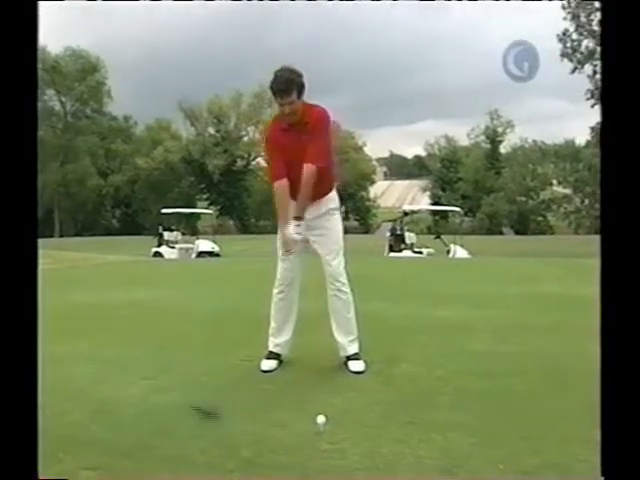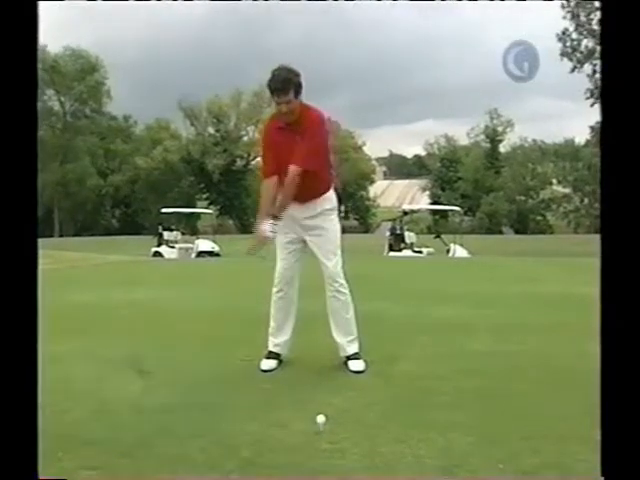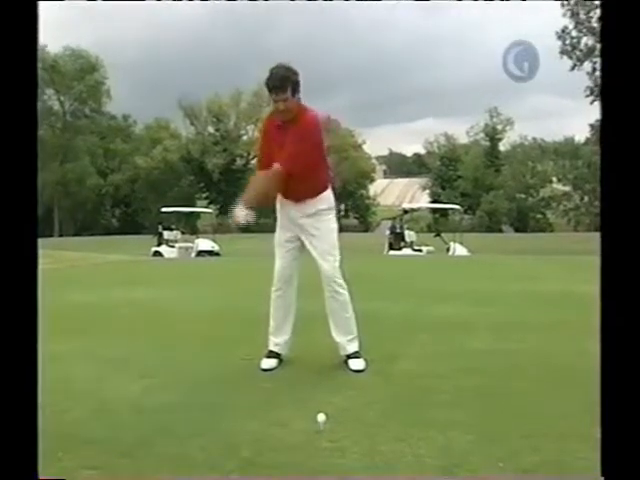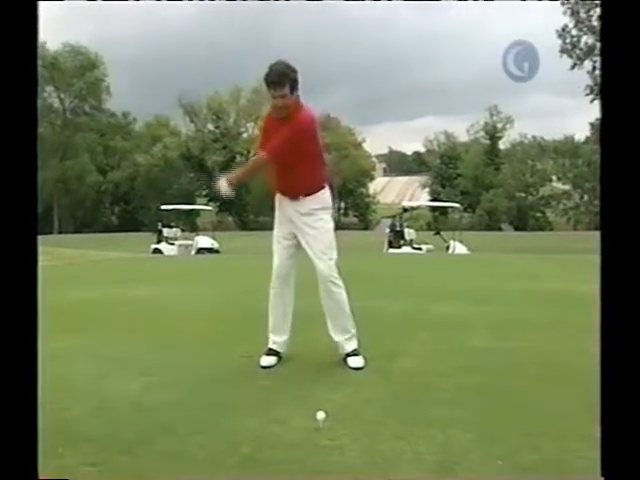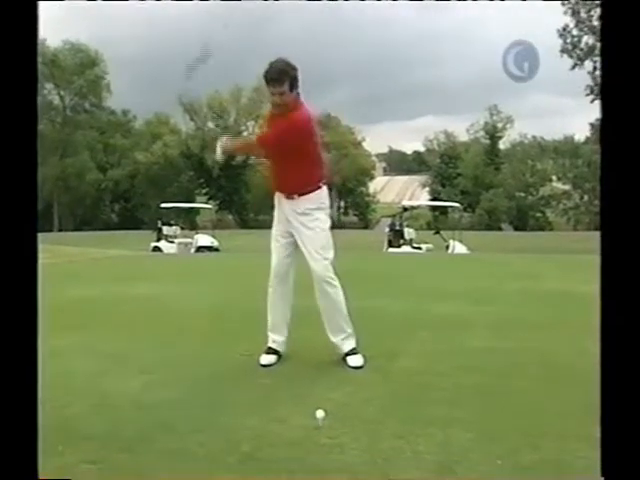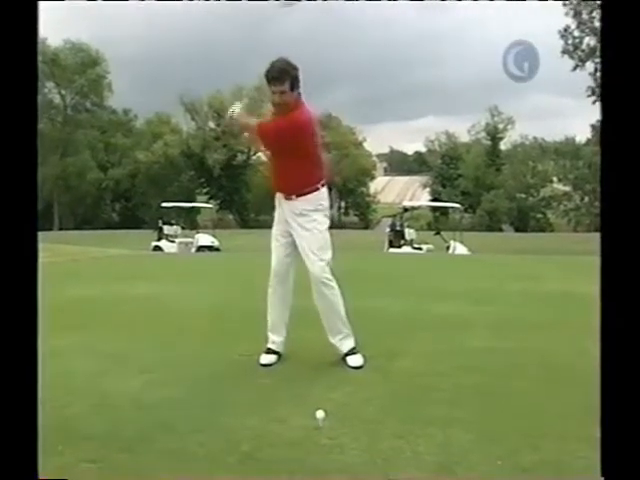
dt=0.1s
person 1, frame 1
left shoulder: (320, 117)
right shoulder: (273, 132)
left elbow: (310, 170)
right elbow: (279, 181)
left wrist: (301, 220)
right wrist: (285, 226)
left hip: (324, 204)
right hip: (290, 206)
left knee: (336, 277)
right knee: (285, 279)
left ankle: (350, 349)
right ankle: (277, 348)
person 1, frame 2
left shoulder: (316, 121)
right shoulder: (270, 128)
left elbow: (297, 172)
right elbow: (270, 175)
left wrist: (274, 216)
right wrist: (263, 218)
left hip: (321, 206)
right hip: (289, 209)
left knee: (334, 276)
right knee: (283, 278)
left ankle: (350, 348)
right ankle: (277, 347)
person 1, frame 3
left shoulder: (310, 122)
right shoulder: (270, 124)
left elbow: (278, 170)
right elbow: (263, 168)
left wrist: (248, 206)
right wrist: (245, 202)
left hip: (318, 205)
right hip: (286, 206)
left knee: (331, 275)
right knee: (282, 278)
left ankle: (350, 347)
right ankle: (277, 346)
person 1, frame 4
left shoulder: (303, 122)
right shoulder: (272, 117)
left elbow: (263, 159)
right elbow: (263, 159)
left wrist: (232, 180)
right wrist: (235, 179)
left hip: (313, 204)
right hip: (284, 204)
left knee: (327, 272)
right knee: (280, 274)
left ankle: (349, 345)
right ankle: (276, 344)
person 1, frame 5
left shoulder: (299, 121)
right shoulder: (276, 112)
left elbow: (257, 145)
right elbow: (262, 148)
left wrist: (229, 146)
right wrist: (236, 145)
left hip: (310, 203)
right hip: (283, 202)
left knee: (322, 272)
right knee: (279, 273)
left ankle: (347, 344)
right ankle: (276, 342)
person 1, frame 6
left shoulder: (296, 121)
right shoulder: (283, 112)
left elbow: (252, 129)
right elbow: (263, 135)
left wrist: (237, 115)
left hip: (309, 204)
right hip: (284, 203)
left knee: (319, 273)
right knee: (279, 273)
left ankle: (346, 344)
right ankle: (275, 343)
